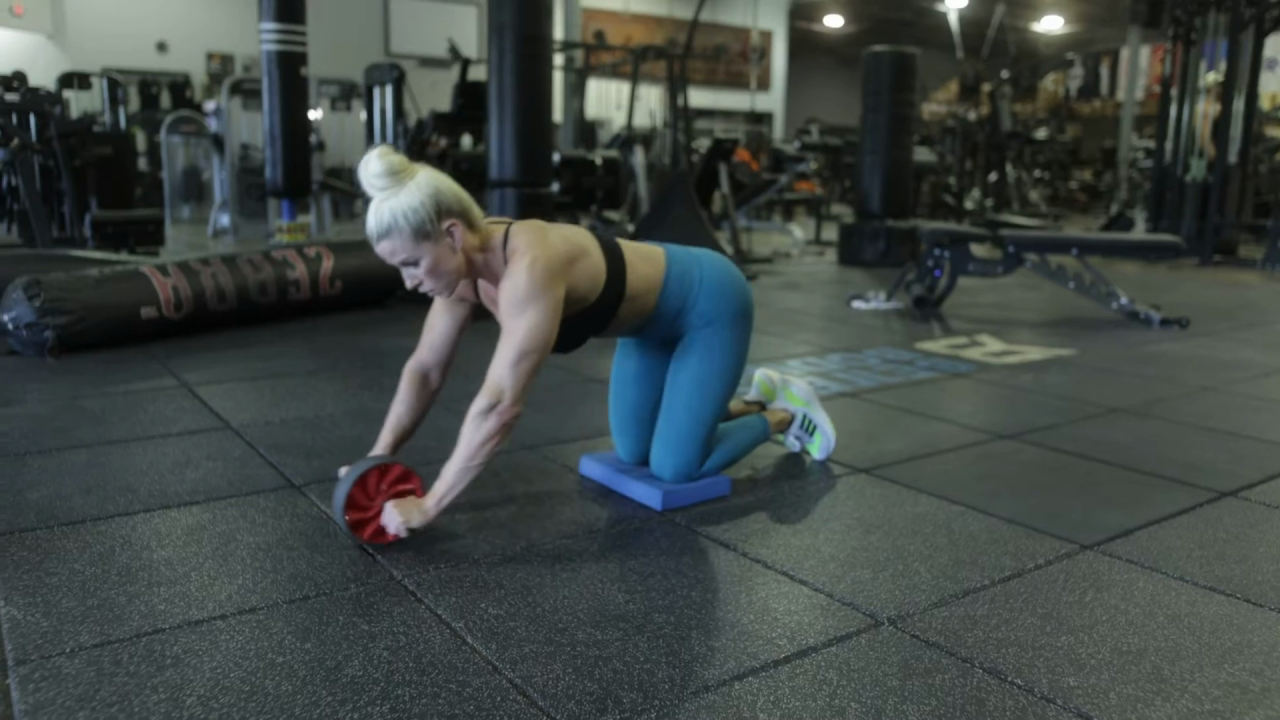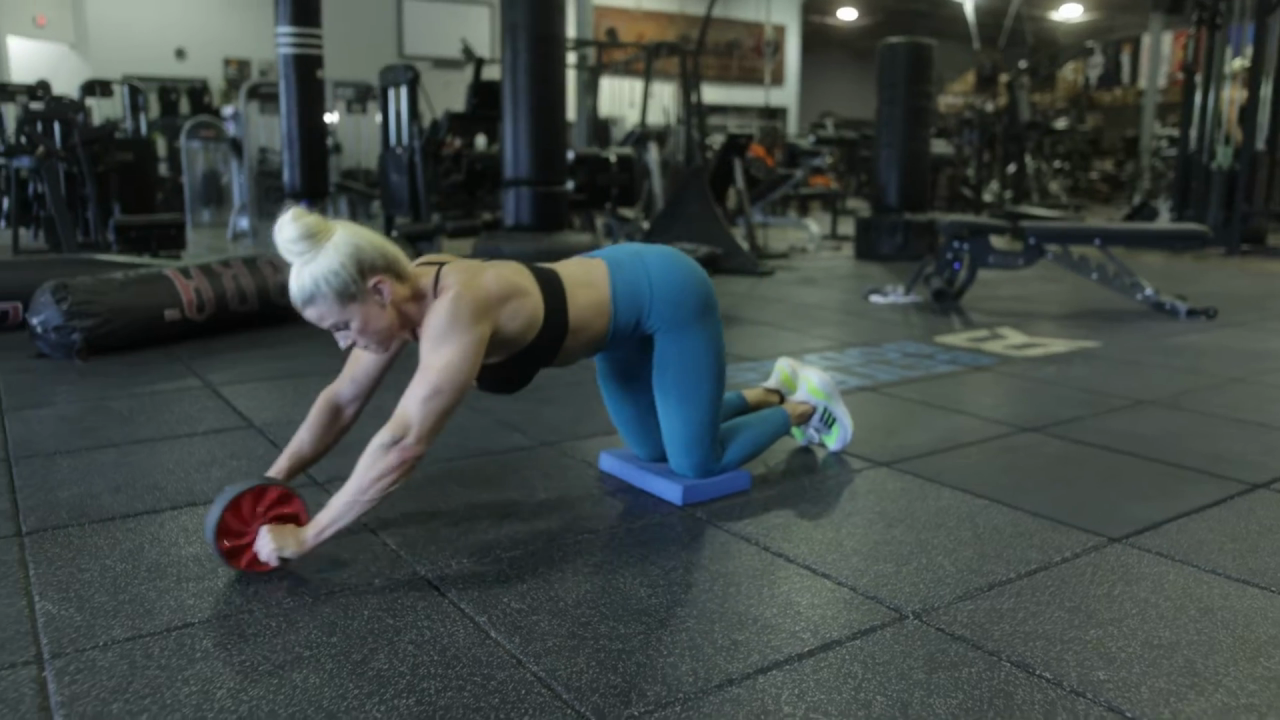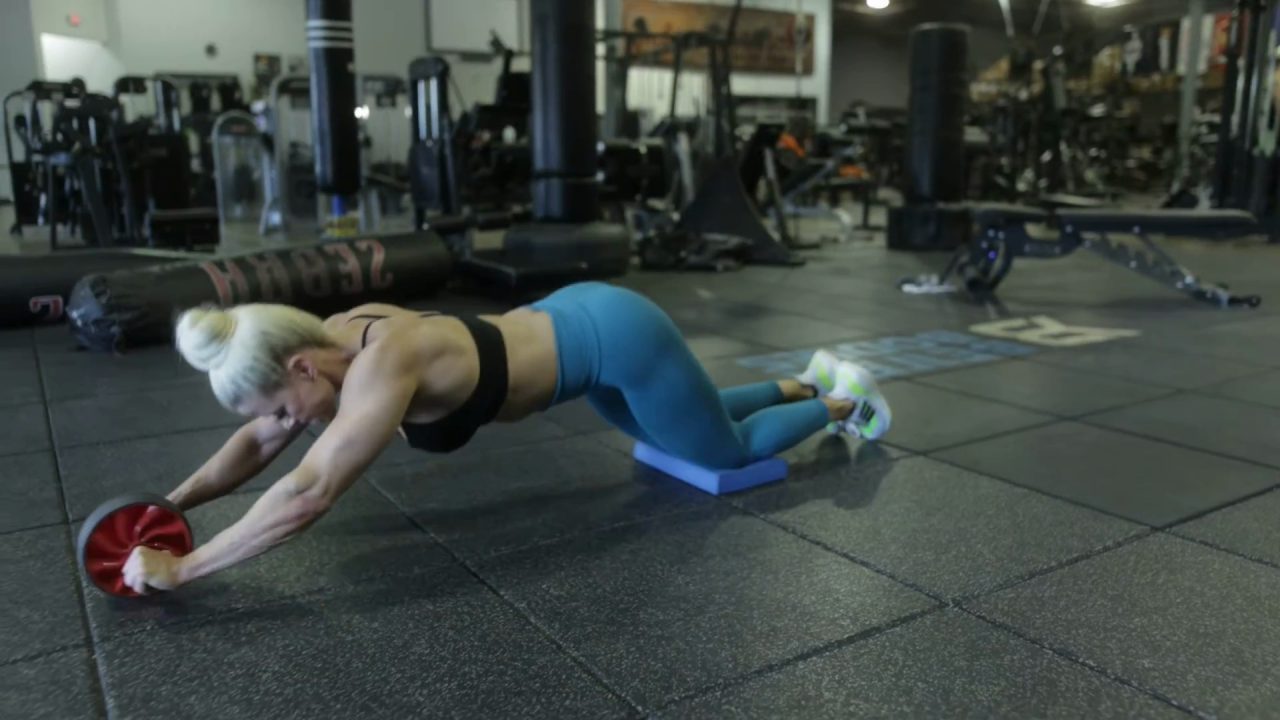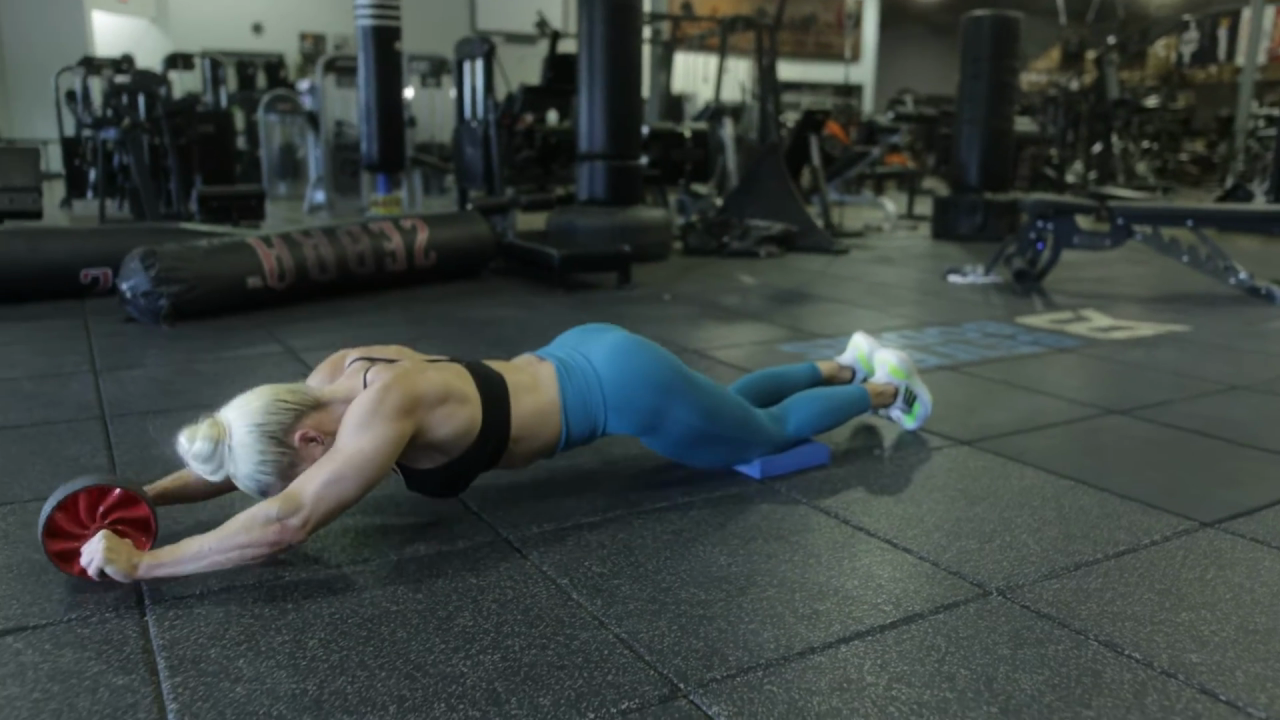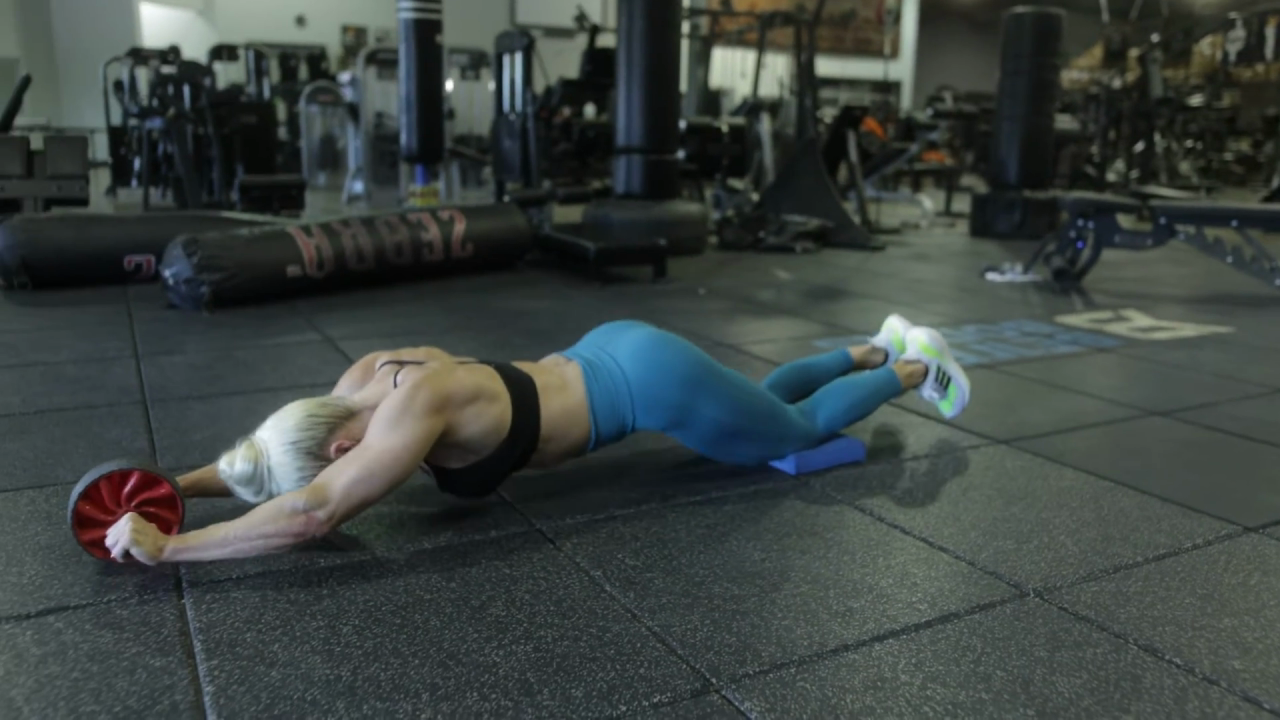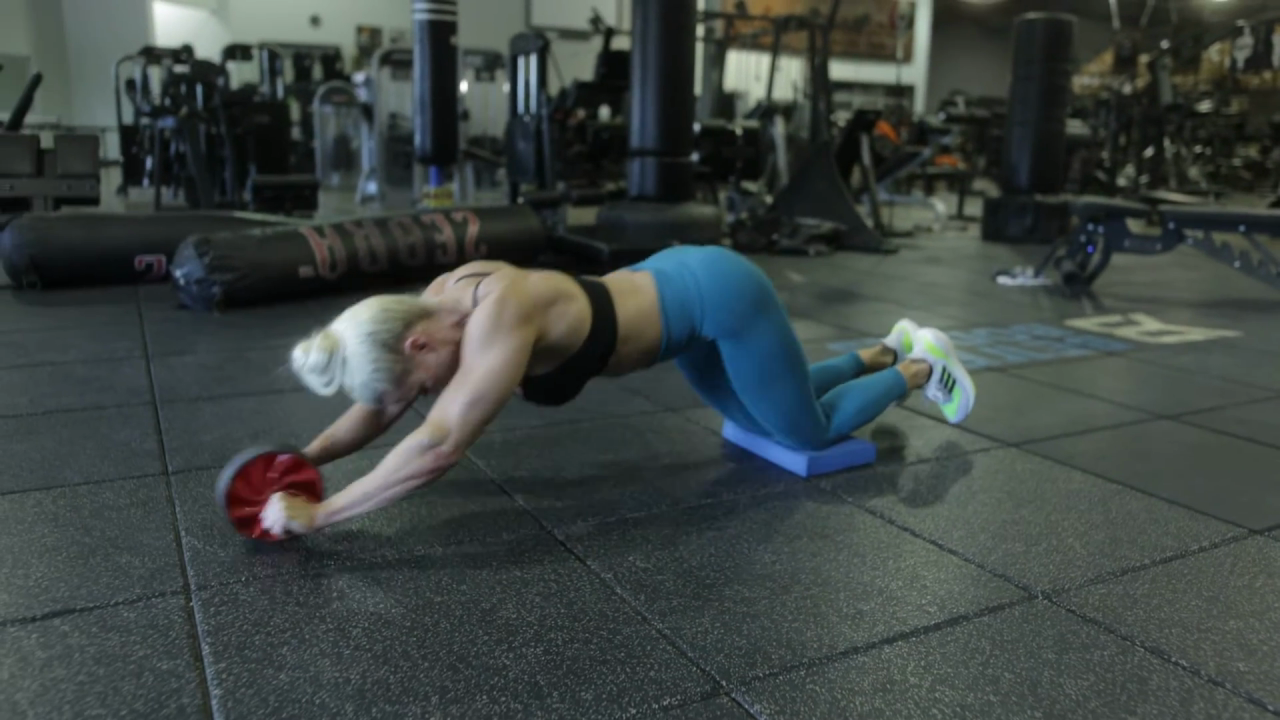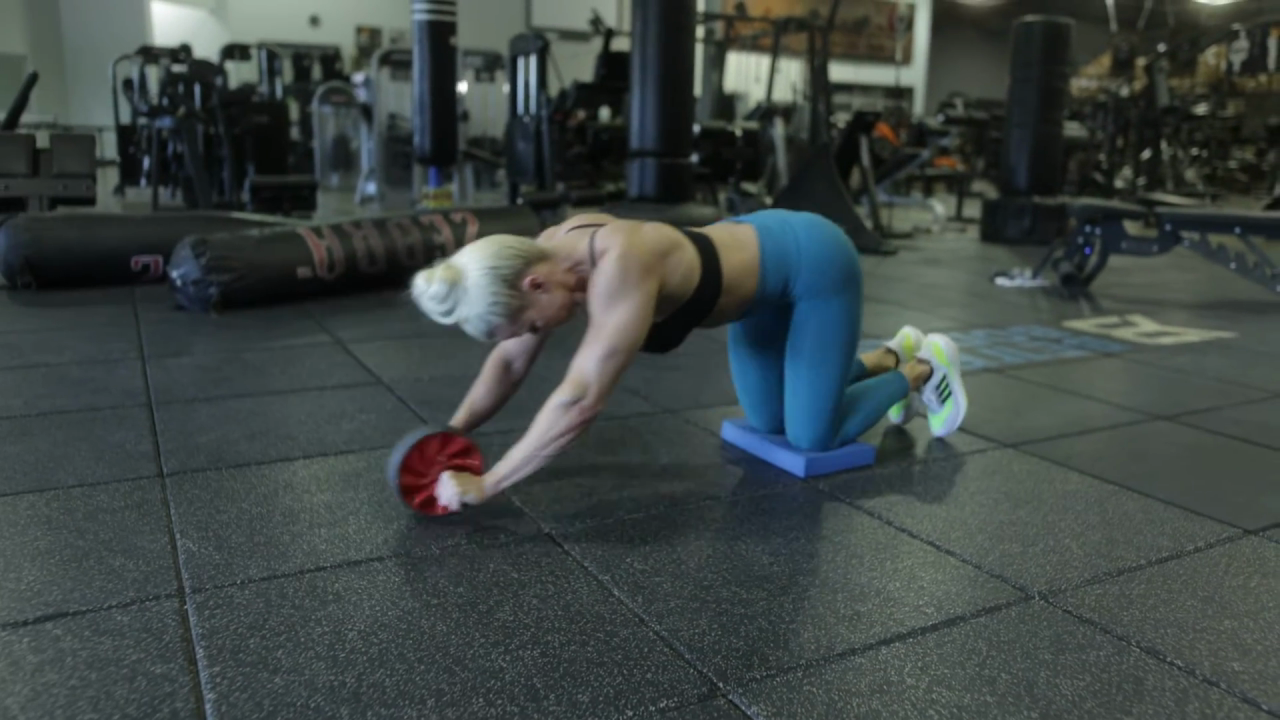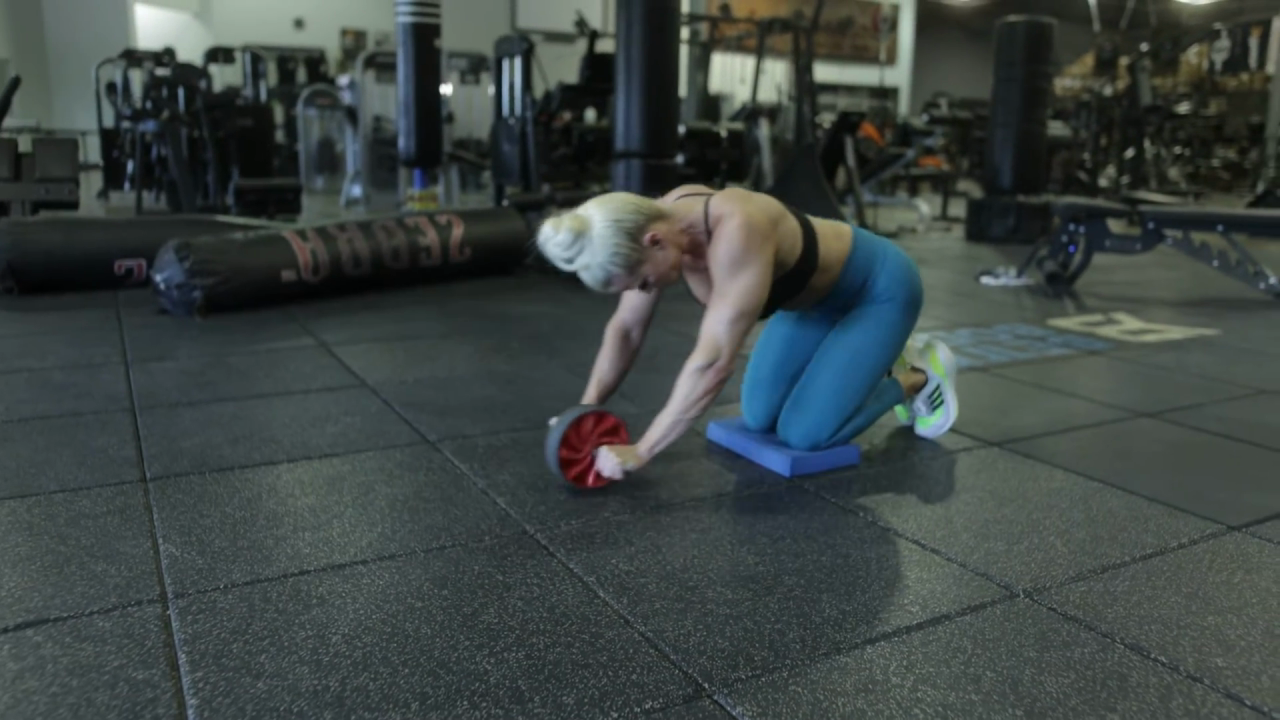
dt=0.4s
person 1, frame 1
left shoulder: (530, 266)
right shoulder: (463, 261)
left elbow: (499, 403)
right elbow: (424, 370)
left wrist: (428, 505)
right wrist: (378, 462)
left hip: (710, 303)
right hip: (654, 314)
left knee: (674, 469)
right knee: (633, 455)
left ankle: (784, 415)
right ankle: (753, 401)
person 1, frame 2
left shoulder: (456, 306)
right shoulder: (399, 293)
left elbow: (402, 444)
right elbow: (340, 402)
left wrist: (304, 538)
right wrist: (271, 483)
left hip: (667, 296)
right hip: (618, 287)
left knee: (694, 466)
right knee: (653, 449)
left ankle: (804, 405)
right ankle: (771, 391)
person 1, frame 3
left shoulder: (382, 362)
right shoulder: (335, 339)
left elbow: (305, 496)
right elbow: (256, 443)
left wrist: (178, 569)
right wrist: (168, 506)
left hip: (618, 335)
right hip: (578, 320)
left knee: (726, 456)
right knee: (677, 439)
left ankle: (842, 401)
right ankle: (801, 383)
person 1, frame 4
left shoulder: (383, 405)
right shoulder: (336, 378)
left elbow: (286, 523)
right elbow: (250, 455)
left wrist: (139, 562)
right wrist: (147, 494)
left hip: (622, 385)
right hip: (584, 357)
left knee: (768, 434)
right knee: (731, 406)
left ankle: (884, 387)
right ankle: (844, 365)
person 1, frame 5
left shoulder: (411, 409)
right shoulder: (369, 377)
left elbow: (308, 515)
right elbow: (282, 455)
left wrist: (167, 545)
right wrist: (178, 482)
left hip: (650, 383)
right hip: (613, 355)
left knee: (800, 432)
right knee: (762, 400)
left ankle: (913, 365)
right ankle: (873, 350)
person 1, frame 6
left shoulder: (496, 318)
right shoulder: (442, 300)
left elbow: (436, 447)
right elbow: (380, 405)
left wrist: (315, 514)
right wrist: (305, 455)
left hip: (719, 297)
right hip: (678, 285)
left knee: (810, 433)
right knee: (764, 418)
left ankle: (920, 367)
right ankle: (883, 353)
person 1, frame 7
left shoulder: (619, 268)
right shoulder: (547, 254)
left elbow: (579, 403)
right elbow: (508, 361)
left wrist: (485, 484)
right wrist: (452, 433)
left hip: (814, 263)
right hip: (759, 257)
left knee: (814, 437)
right knee: (770, 423)
left ankle: (920, 370)
right ankle: (888, 357)
person 1, frame 8
left shoulder: (737, 233)
right shoulder: (656, 224)
left elbow: (713, 363)
right elbow: (625, 330)
left wrist: (640, 451)
right wrist: (586, 410)
left hip: (879, 287)
right hip: (821, 293)
left knee: (804, 434)
right knee: (759, 421)
left ankle: (914, 379)
right ankle: (881, 361)
